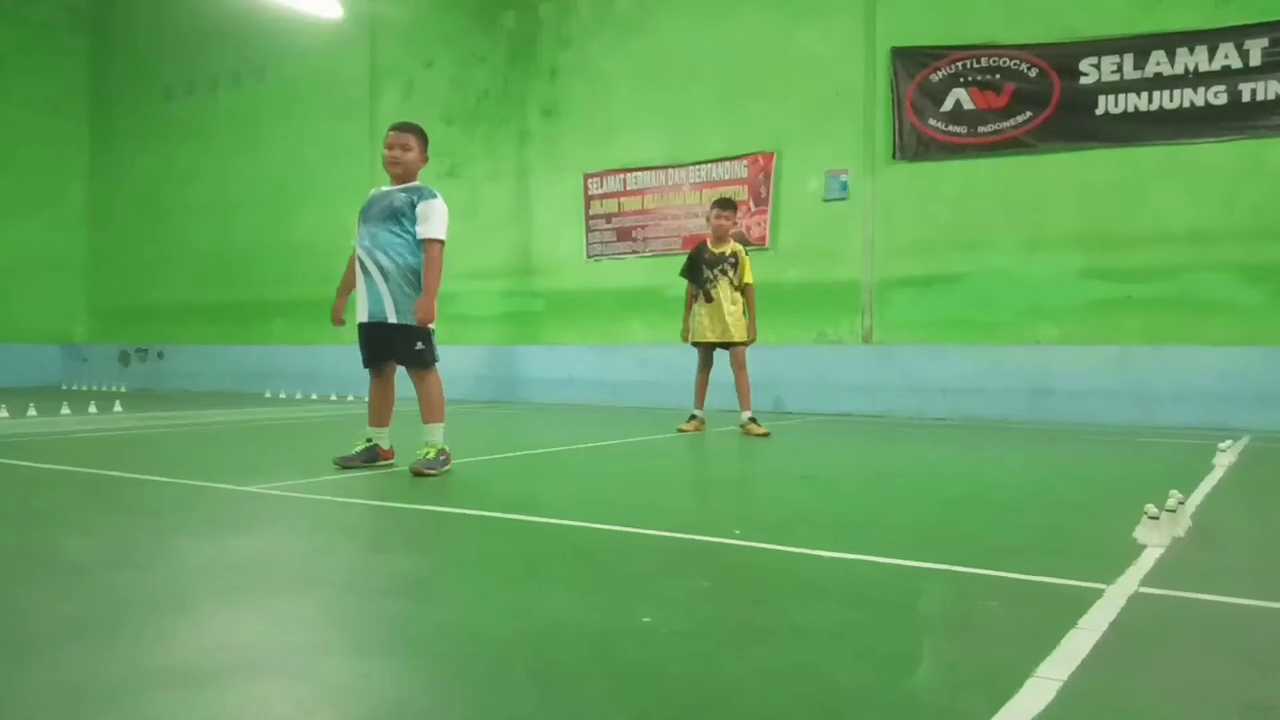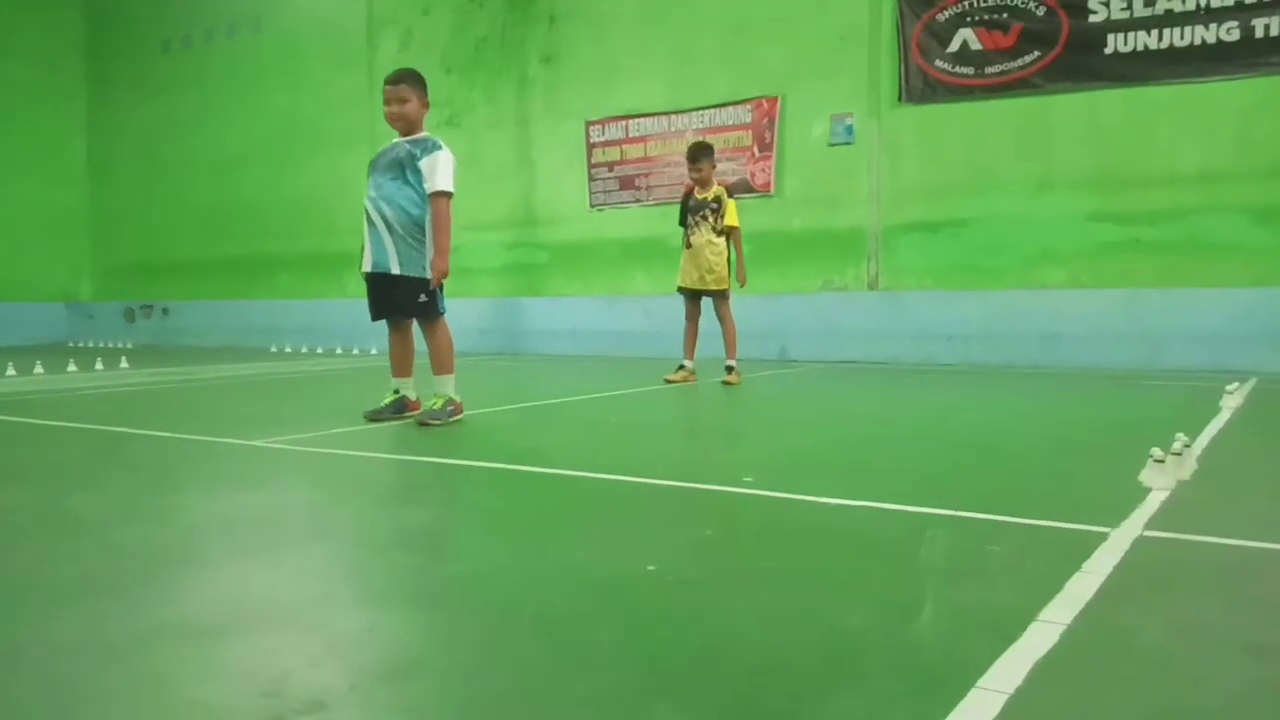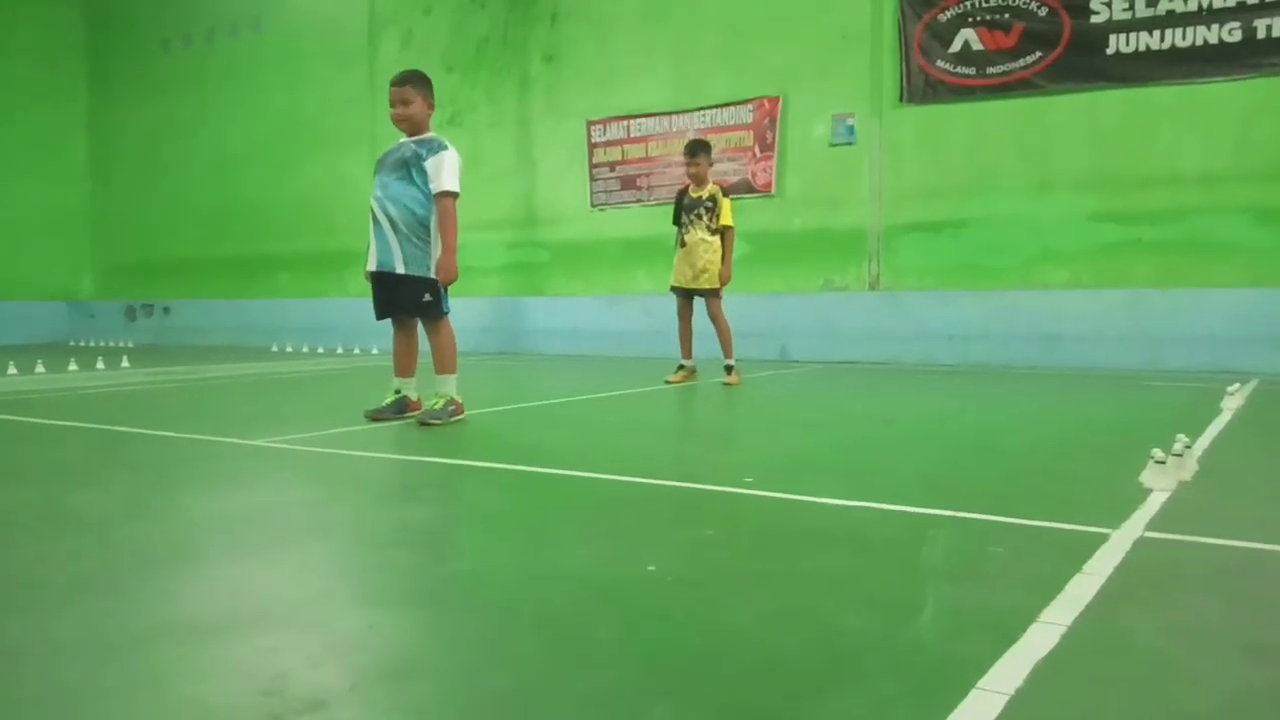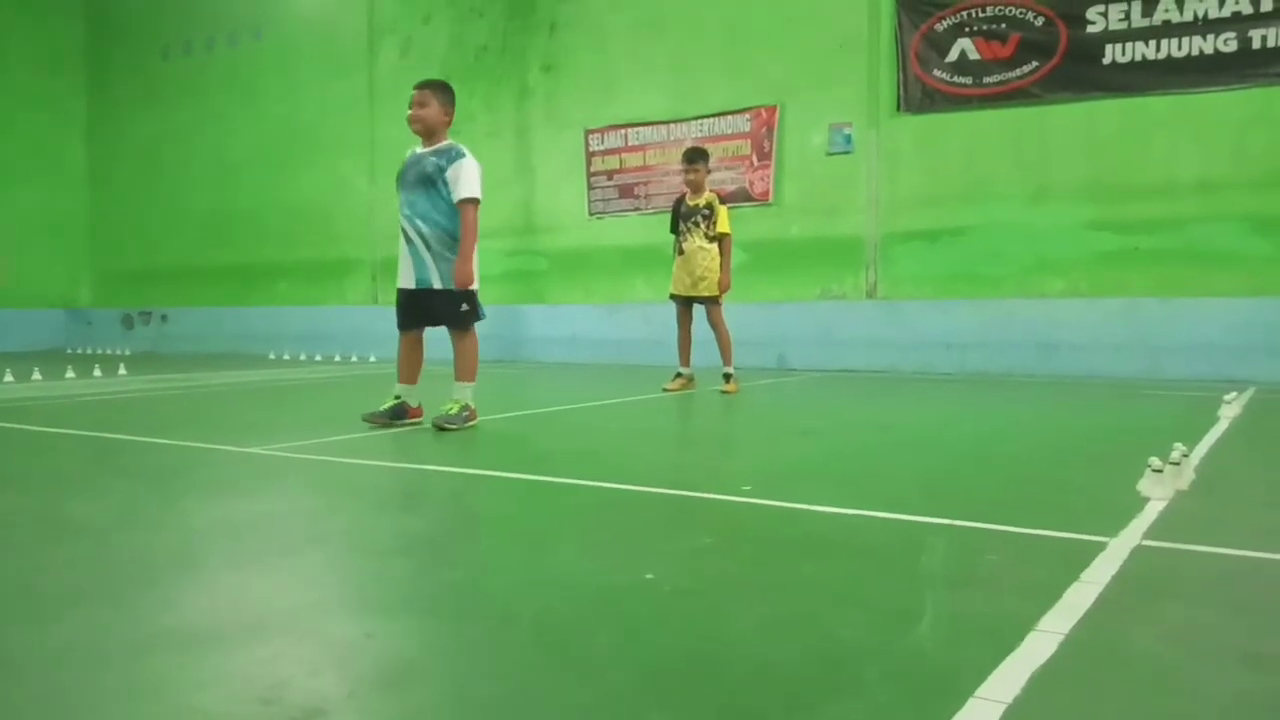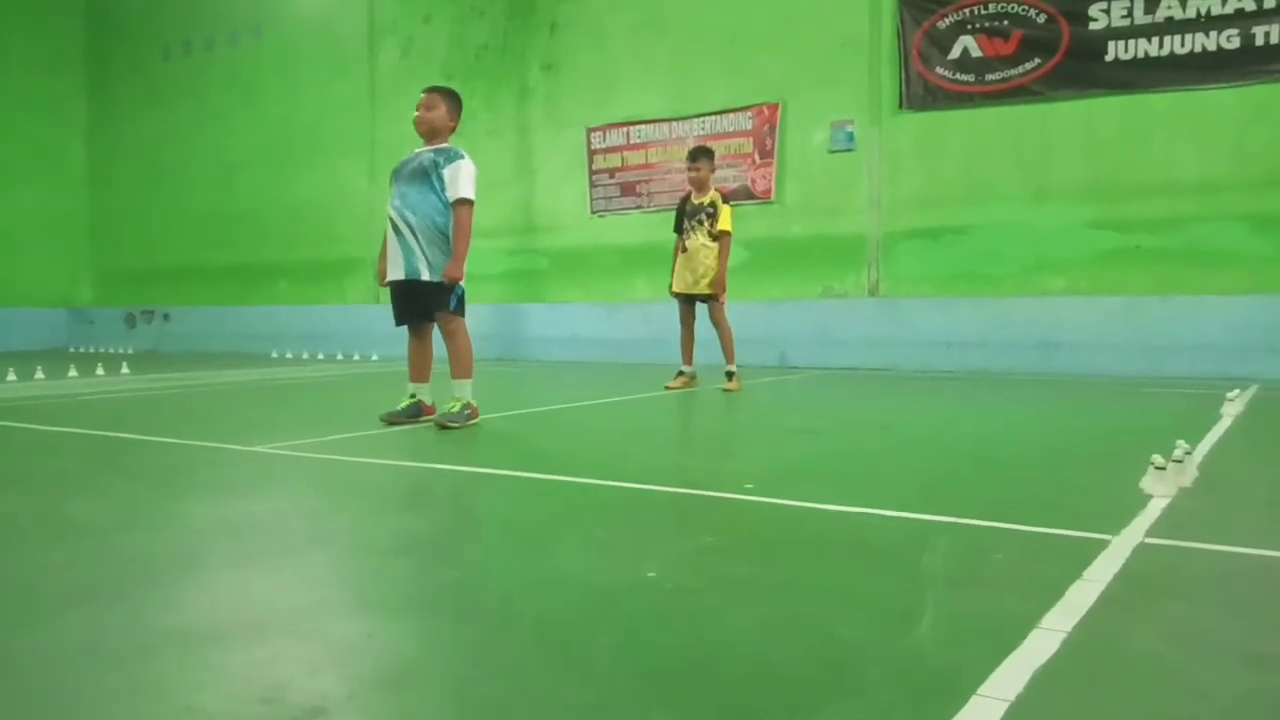
dt=1s
person 1, frame 1
left shoulder: (427, 199)
right shoulder: (373, 200)
left elbow: (433, 250)
right elbow: (359, 252)
left wrist: (428, 298)
right wrist: (342, 294)
left hip: (408, 305)
right hip: (372, 307)
left knee: (422, 369)
right knee: (379, 371)
left ankle: (436, 447)
right ankle: (378, 444)
person 1, frame 2
left shoulder: (432, 150)
right shoulder: (384, 154)
left elbow: (440, 202)
left wrist: (441, 254)
right wrist: (368, 253)
left hip: (416, 258)
right hip: (381, 259)
left knee: (431, 320)
right knee: (396, 323)
left ankle: (447, 397)
right ankle: (404, 395)
person 1, frame 3
left shoulder: (438, 150)
right shoulder: (390, 155)
left elbow: (446, 203)
left wrist: (449, 254)
right wrist: (373, 255)
left hip: (420, 257)
right hip: (386, 258)
left knee: (435, 319)
right knee: (401, 322)
left ankle: (448, 397)
right ankle: (405, 395)
person 1, frame 4
left shoulder: (457, 158)
right shoulder: (411, 160)
left elbow: (468, 211)
left wrist: (465, 261)
right wrist: (408, 259)
left hip: (447, 266)
right hip: (413, 269)
left knee: (461, 329)
right knee: (409, 331)
left ankle: (464, 403)
right ankle: (406, 402)
person 1, frame 5
left shoulder: (454, 160)
right shoulder: (406, 163)
left elbow: (462, 211)
left wrist: (457, 261)
right wrist: (384, 259)
left hip: (438, 263)
right hip: (404, 265)
left knee: (451, 323)
right knee: (417, 327)
left ankle: (464, 401)
right ankle: (419, 399)
person 2, frame 1
left shoulder: (738, 251)
right shoulder: (699, 251)
left elbow: (748, 287)
right elbow: (691, 287)
left wrist: (752, 321)
right wrist: (686, 320)
left hip: (733, 318)
right hip: (705, 318)
left knee: (739, 364)
right knee: (703, 365)
left ankle: (747, 418)
right ankle: (697, 416)
person 2, frame 2
left shoulder: (723, 195)
right shoulder: (688, 196)
left elbow: (734, 230)
left wrist: (741, 264)
right wrist: (684, 260)
left hip: (715, 265)
right hip: (691, 266)
left knee: (723, 312)
right knee: (691, 315)
left ankle: (732, 366)
right ankle: (687, 366)
person 2, frame 3
left shoulder: (718, 194)
right shoulder: (682, 195)
left elbow: (728, 230)
left wrist: (727, 264)
right wrist: (677, 258)
left hip: (709, 265)
right hip: (684, 265)
left knee: (715, 313)
right knee: (683, 314)
left ankle: (730, 366)
right ankle: (687, 365)
person 2, frame 4
left shoulder: (715, 201)
right shoulder: (679, 203)
left elbow: (725, 237)
left wrist: (726, 272)
right wrist: (675, 269)
left hip: (708, 272)
right hip: (683, 273)
left knee: (715, 319)
right knee: (682, 322)
left ankle: (729, 373)
right ankle: (684, 373)
person 2, frame 5
left shoulder: (719, 200)
right shoulder: (685, 202)
left elbow: (725, 237)
left wrist: (721, 272)
right wrist: (673, 274)
left hip: (709, 271)
right hip: (685, 272)
left knee: (718, 318)
right knee: (685, 320)
left ankle: (732, 372)
right ankle: (687, 372)
